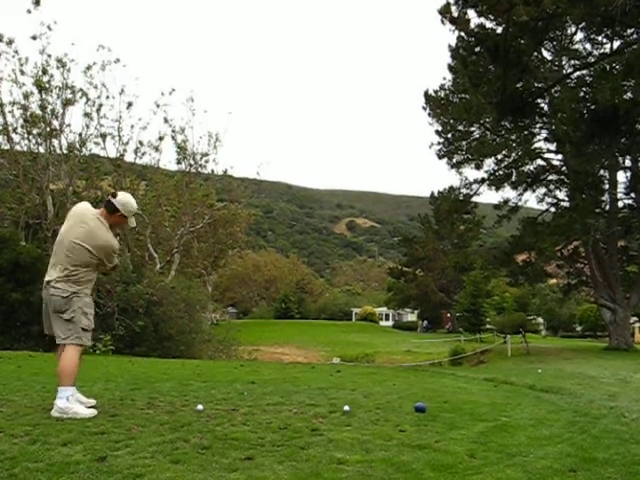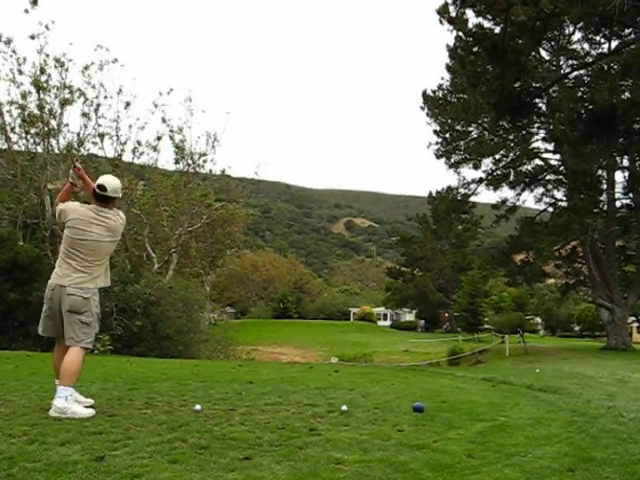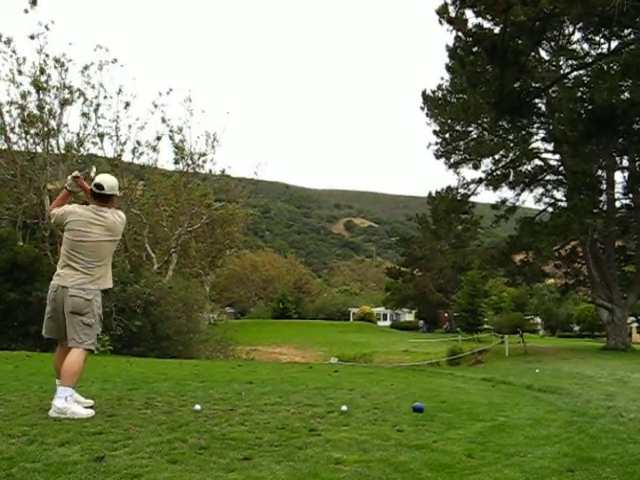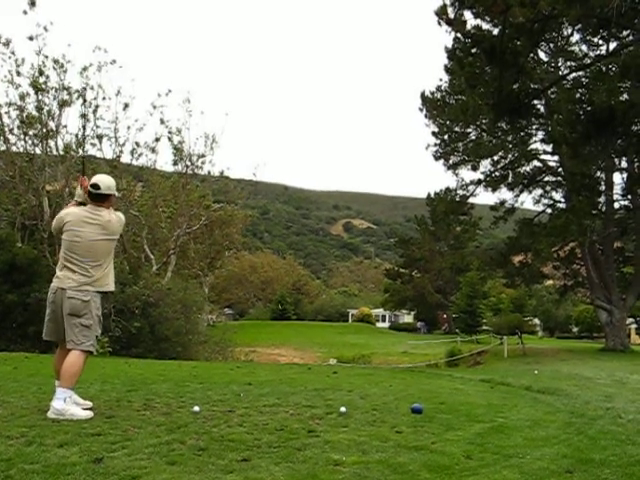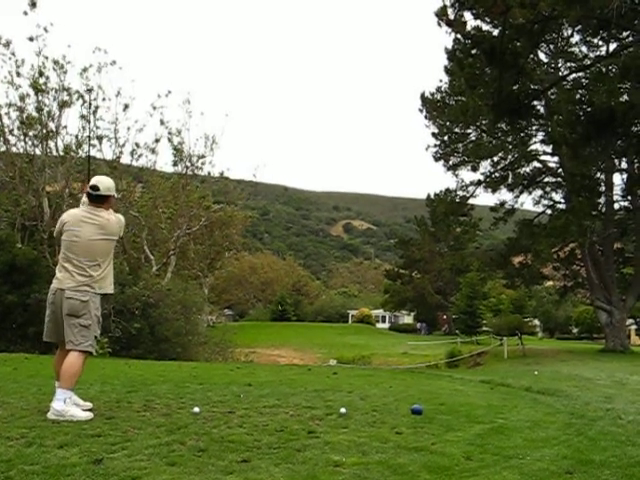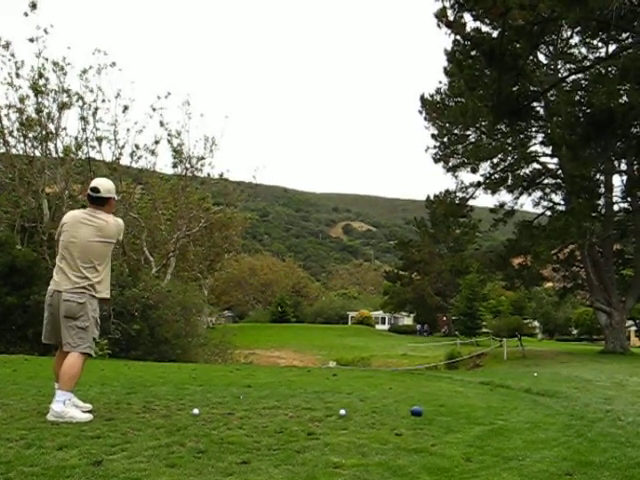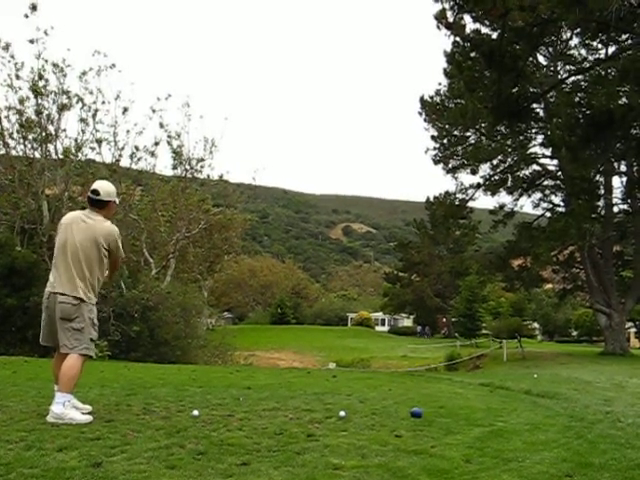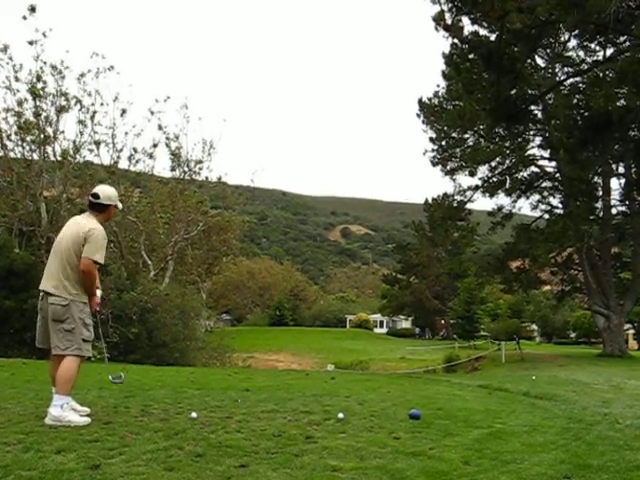
dt=0.3s
person 1, frame 1
left shoulder: (81, 209)
right shoulder: (108, 242)
right elbow: (108, 268)
right wrist: (108, 262)
left hip: (54, 287)
right hip: (72, 294)
left knee: (66, 343)
right knee: (74, 344)
left ankle: (67, 392)
right ankle: (64, 403)
person 1, frame 2
left shoulder: (74, 211)
right shoulder: (118, 220)
left elbow: (58, 206)
right elbow: (107, 206)
left wrist: (72, 182)
right wrist: (84, 177)
left hip: (57, 286)
right hip: (82, 292)
left knee: (62, 341)
right knee: (78, 345)
left ankle: (65, 392)
right ankle: (62, 402)
person 1, frame 3
left shoulder: (73, 213)
right shoulder: (118, 220)
left elbow: (52, 211)
right elbow: (106, 207)
left wrist: (69, 188)
right wrist: (84, 187)
left hip: (60, 287)
right hip: (85, 292)
left knee: (64, 343)
right knee: (80, 346)
left ankle: (65, 393)
right ankle: (62, 402)
person 1, frame 4
left shoulder: (70, 214)
right shoulder: (116, 221)
left elbow: (55, 226)
left wrist: (77, 199)
right wrist: (90, 191)
left hip: (59, 288)
right hip: (84, 294)
left knee: (65, 344)
right knee: (80, 347)
left ankle: (64, 395)
right ankle: (60, 403)
person 1, frame 5
left shoulder: (70, 216)
right shoulder: (116, 222)
right wrist: (95, 204)
left hip: (59, 289)
right hip: (83, 294)
left knee: (65, 346)
right knee: (79, 348)
left ankle: (64, 395)
right ankle: (60, 404)
person 1, frame 6
left shoulder: (70, 217)
right shoulder: (115, 225)
left hip: (57, 291)
right hip: (82, 296)
left knee: (64, 347)
right knee: (78, 350)
left ankle: (63, 397)
right ankle: (60, 406)
person 1, frame 7
left shoulder: (68, 218)
right shoulder: (109, 231)
right elbow: (116, 262)
right wrist: (108, 275)
left hip: (54, 292)
right hip: (77, 298)
left knee: (63, 349)
right knee: (77, 351)
left ankle: (63, 398)
right ankle: (60, 407)
person 1, frame 8
left shoulder: (77, 221)
right shoulder: (97, 231)
right elbow: (85, 267)
left wrist: (96, 290)
right wrist: (92, 293)
left hip: (51, 294)
right hip: (69, 298)
left knee: (59, 352)
right knee: (74, 353)
left ankle: (62, 401)
right ankle: (58, 410)
